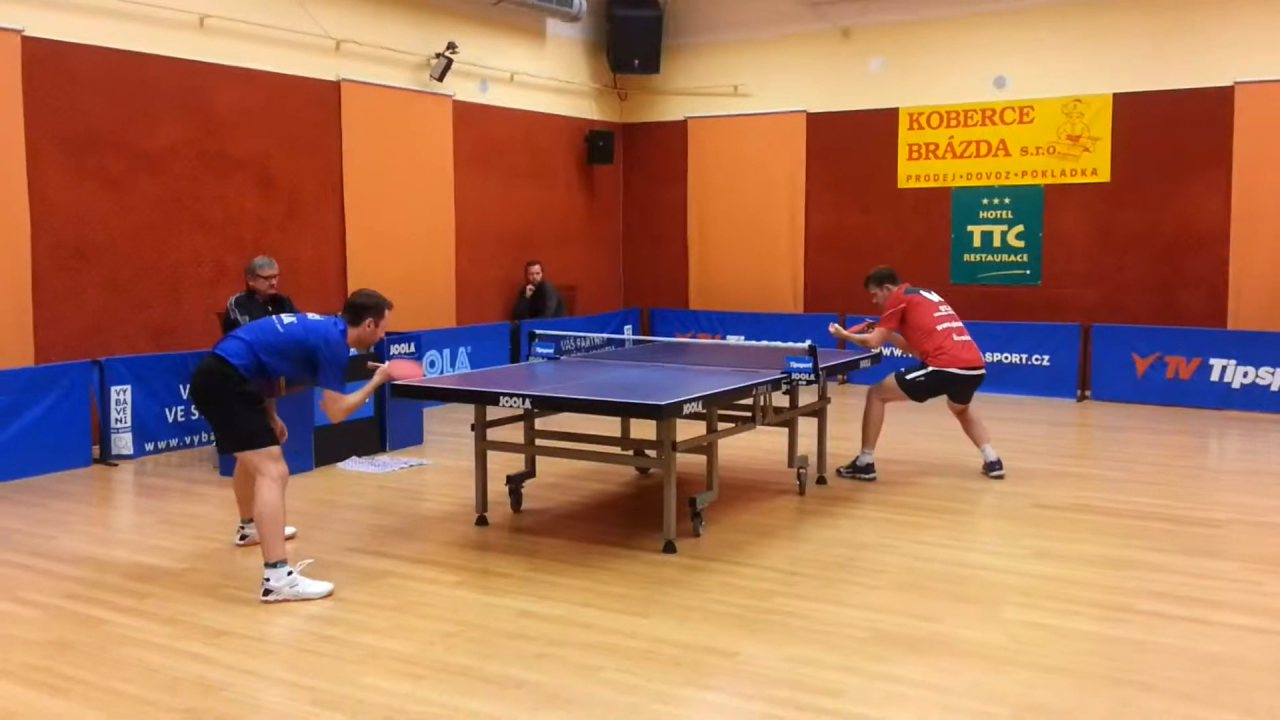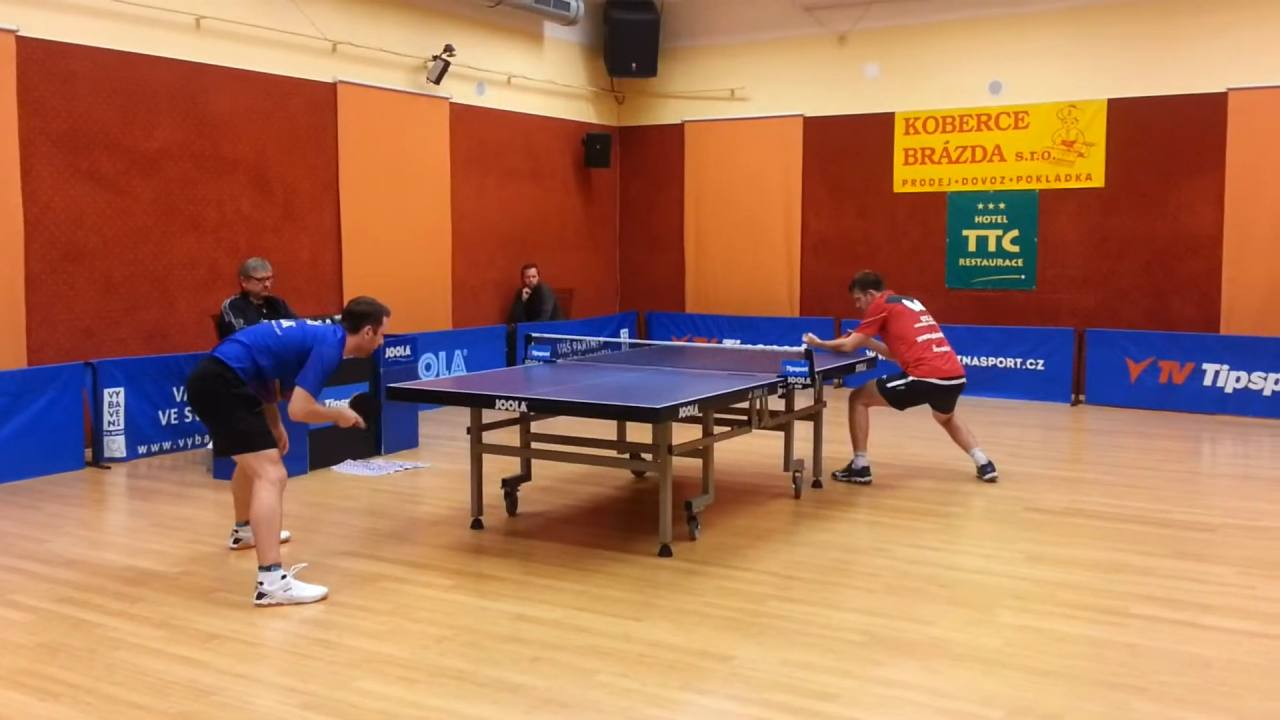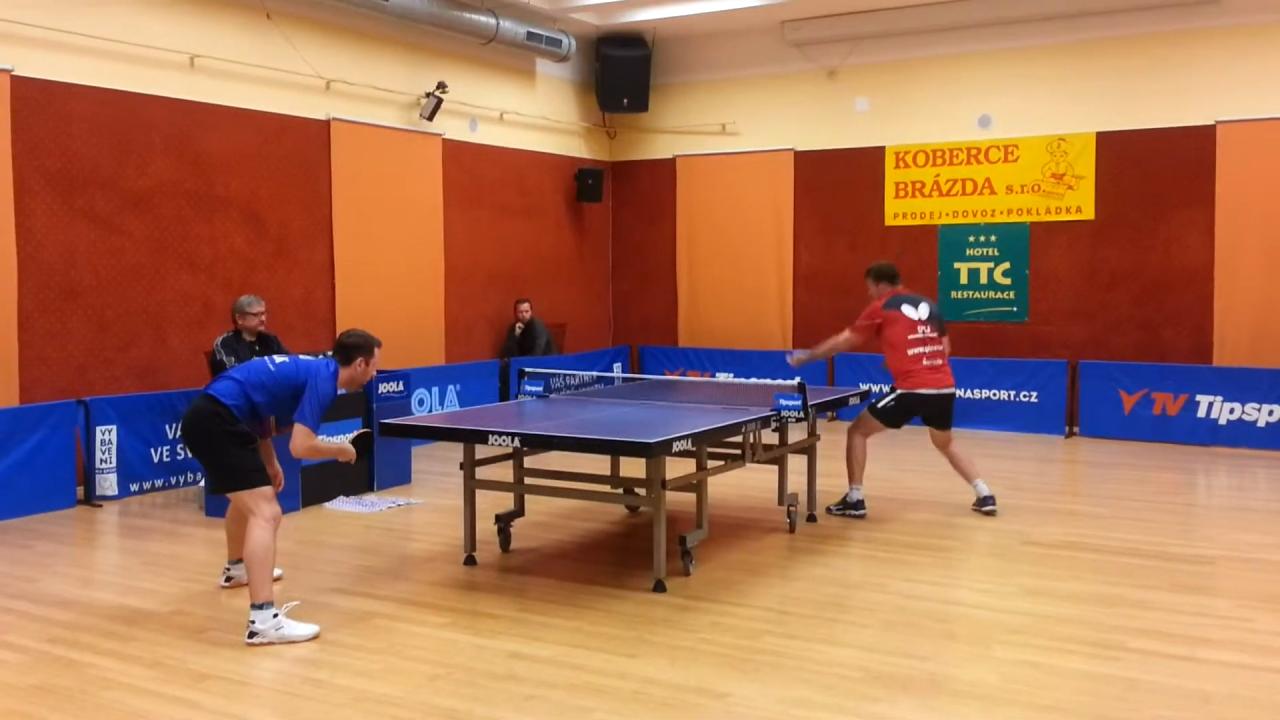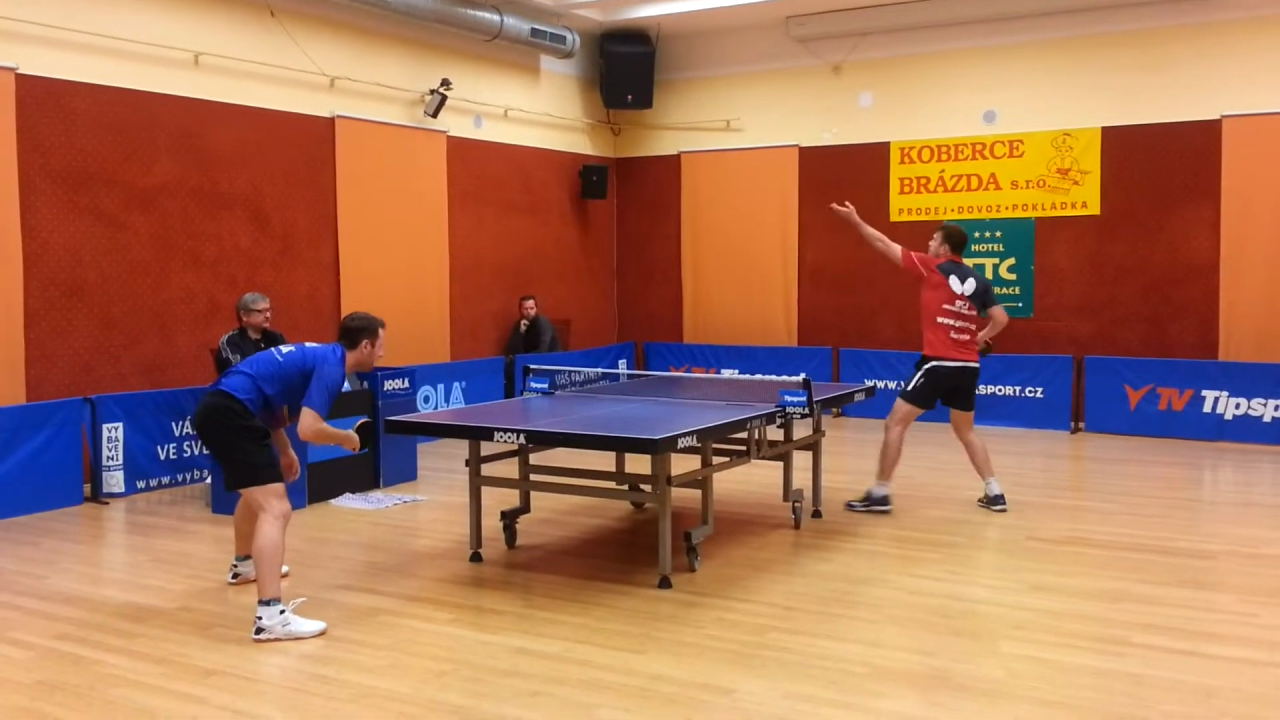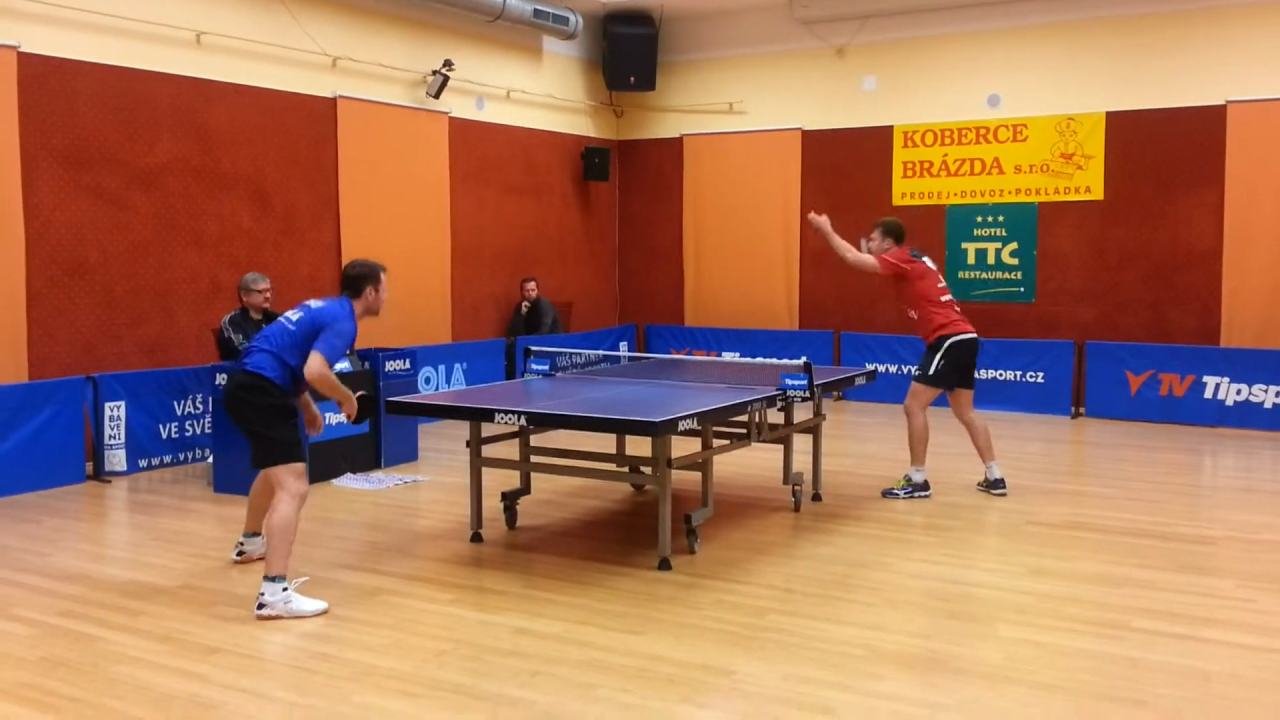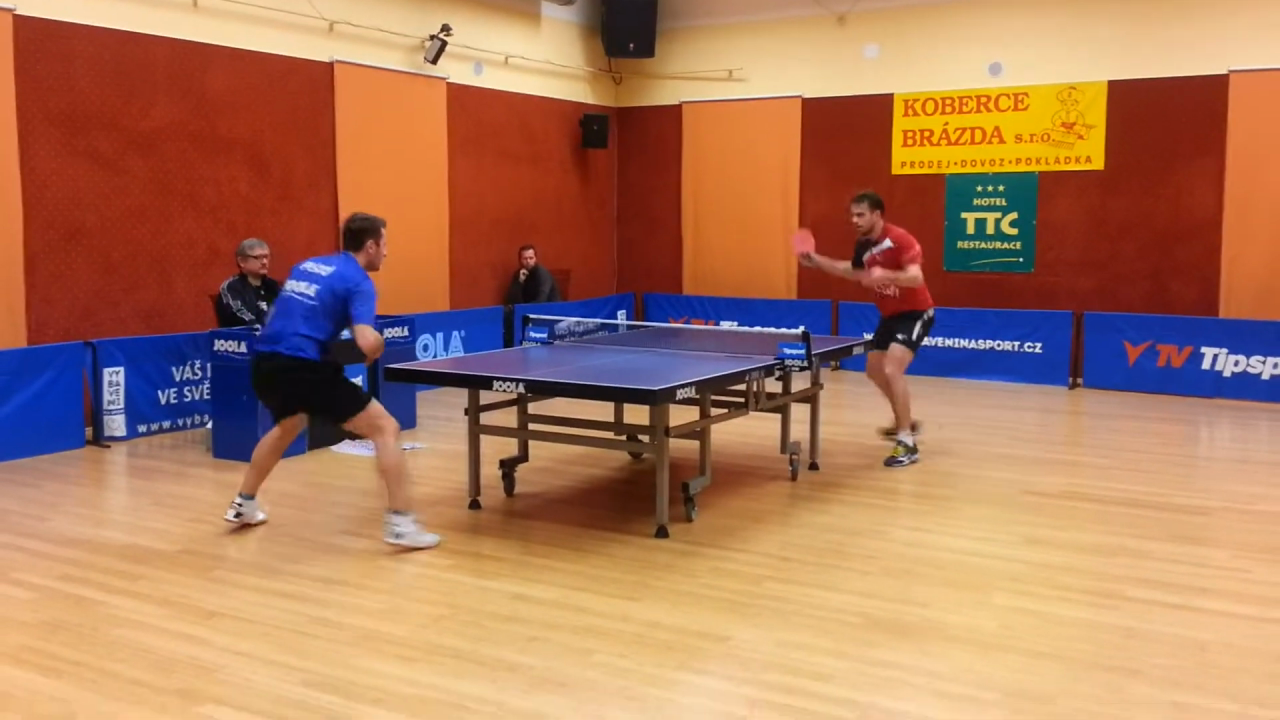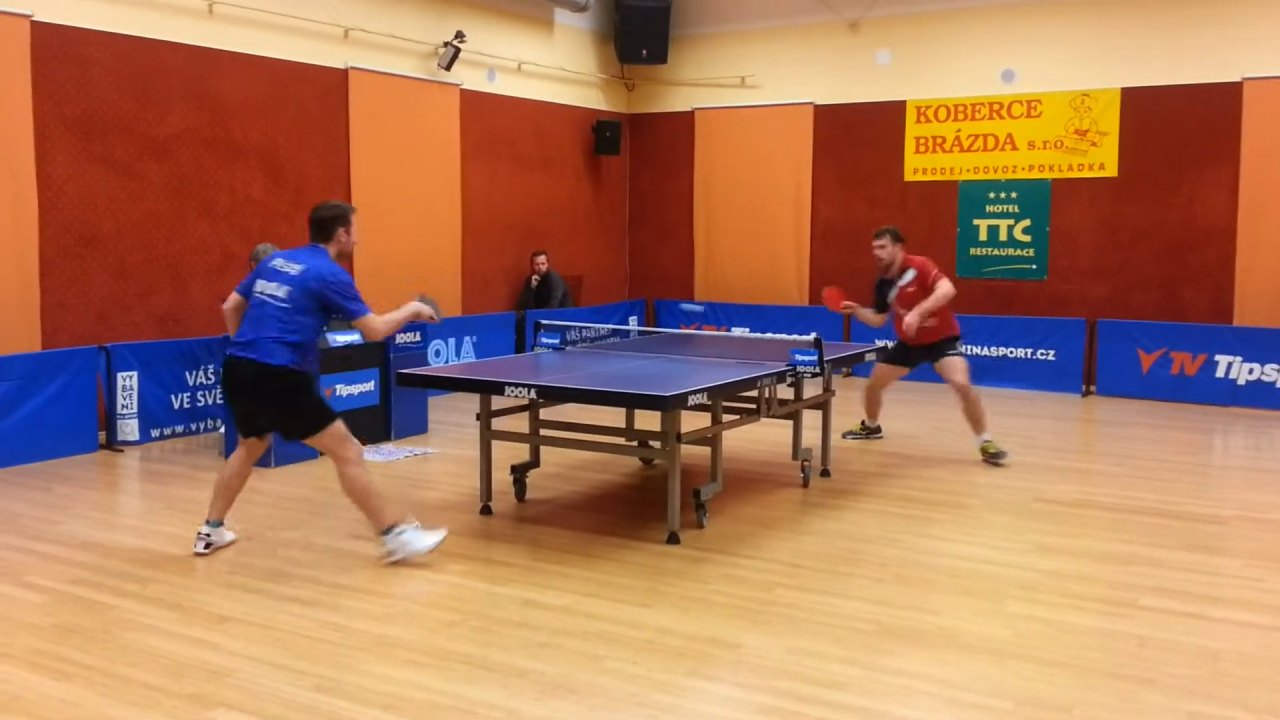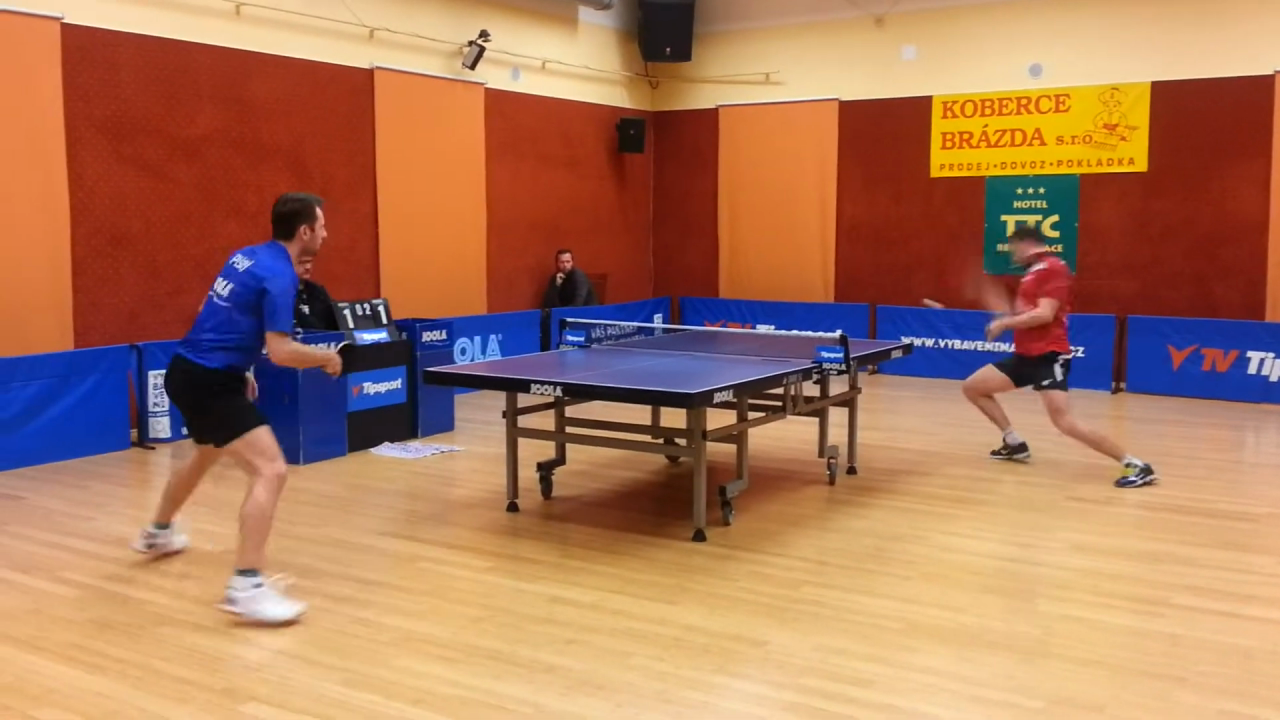
dt=0.5s
person 1, frame 1
left shoulder: (323, 328)
right shoulder: (333, 340)
right elbow: (335, 411)
left wrist: (270, 417)
right wrist: (376, 381)
left hip: (215, 374)
right hip: (225, 380)
left knee: (251, 456)
right knee: (272, 472)
left ankle: (251, 527)
right ankle: (278, 577)
person 1, frame 2
left shoulder: (319, 333)
right shoulder: (329, 345)
right elbow: (299, 409)
left wrist: (274, 425)
right wrist: (341, 415)
left hip: (212, 377)
right hip: (222, 384)
left knee: (253, 459)
right knee: (271, 475)
left ankle: (245, 530)
right ankle: (271, 581)
person 1, frame 3
left shoulder: (312, 368)
right shoulder: (323, 380)
right elbow: (301, 446)
left wrist: (269, 462)
right wrist: (341, 450)
left hip: (206, 414)
right hip: (218, 421)
left knee: (246, 497)
right knee: (265, 513)
left ankle: (236, 568)
right ankle: (263, 621)
person 1, frame 4
left shoulder: (318, 356)
right shoulder: (332, 366)
right elbow: (309, 428)
left wrist: (284, 451)
right wrist: (346, 438)
left hip: (217, 408)
right hip: (230, 415)
left knee: (256, 491)
right knee: (275, 509)
left ankle: (244, 564)
right ankle: (270, 616)
person 1, frame 5
left shoulder: (323, 308)
right shoulder: (343, 321)
right elbow: (315, 371)
left wrist: (306, 406)
right wrist: (347, 399)
left hip: (244, 383)
right hip: (260, 392)
left knee: (276, 465)
right knee: (294, 489)
left ankle: (250, 542)
right ankle: (273, 591)
person 1, frame 6
left shoulder: (306, 266)
right shoulder: (357, 281)
left elbow: (279, 318)
right elbow: (367, 342)
right wrist: (378, 346)
left hip: (265, 363)
right hip: (302, 367)
left knee: (287, 426)
right knee: (385, 428)
left ankle: (243, 505)
right ankle: (400, 524)
person 1, frame 7
left shoulder: (273, 261)
right shoulder: (330, 274)
left elbow: (230, 308)
right elbow: (374, 329)
right wrist: (412, 310)
left hip: (237, 370)
right hip: (278, 376)
left knee: (250, 447)
right knee: (347, 454)
left ankle: (210, 532)
right ankle: (396, 534)
person 1, frame 8
left shoulder: (245, 256)
right shoulder: (279, 275)
right elbow: (280, 351)
right wrist: (326, 357)
left hip: (186, 370)
right hip: (209, 380)
left knee: (207, 454)
right knee: (270, 473)
left ankle: (158, 533)
right ankle: (246, 586)
person 2, frame 1
left shoulder: (899, 297)
right shoulder: (925, 297)
left elbow: (874, 342)
left wrist: (844, 335)
right wrist: (885, 332)
left hip: (945, 367)
right hip: (975, 368)
left knee: (876, 394)
right knee: (961, 409)
left ankle: (865, 463)
right ankle: (992, 460)
person 2, frame 2
left shoulder: (880, 305)
right shoulder: (909, 304)
left elbow: (849, 346)
left wrist: (819, 343)
right wrist: (867, 341)
left hip: (926, 378)
right hip: (956, 377)
left knee: (858, 398)
right knee: (946, 418)
left ankle: (860, 466)
right ankle: (983, 463)
person 2, frame 3
left shoulder: (881, 308)
right shoulder: (928, 305)
left elbow: (842, 342)
left wrist: (807, 355)
left hip: (912, 391)
right hip: (944, 390)
left knee: (858, 431)
right knee: (946, 445)
left ankle: (854, 499)
right ankle: (985, 495)
person 2, frame 4
left shoulder: (931, 267)
right shoulder: (978, 281)
left elbow: (885, 245)
right elbow: (1001, 320)
left wrist: (855, 220)
right wrist: (981, 337)
left hip: (937, 364)
right hip: (968, 367)
left knee: (895, 424)
right knee: (966, 431)
left ankle: (879, 494)
right ankle: (995, 493)
person 2, frame 5
left shoulder: (900, 258)
right shoulder: (916, 260)
left elbow: (856, 259)
left wrist: (828, 231)
left hip: (949, 340)
right hip: (963, 339)
left knee: (914, 405)
right knee: (965, 411)
left ankle: (917, 481)
right ankle: (994, 478)
person 2, frame 6
left shoulder: (900, 239)
right shoulder: (863, 244)
left elbow: (916, 278)
right elbow: (852, 271)
left wrist: (887, 277)
right wrist: (817, 261)
left hip: (914, 313)
right hip: (891, 315)
left knee: (891, 371)
right knee: (874, 369)
left ankle: (907, 443)
right ankle: (904, 422)
person 2, frame 7
left shoulder: (920, 266)
right shoulder: (883, 284)
left elbow: (948, 290)
right elbow: (878, 320)
left wrist: (916, 312)
right wrist: (857, 310)
left hip: (944, 339)
right hip: (910, 345)
left knee: (960, 383)
right knee: (873, 385)
left ankle: (985, 442)
right ankle: (870, 425)
person 2, frame 8
left shoulder: (1053, 268)
right shoulder: (1036, 273)
left elbow: (1046, 314)
left wrist: (1004, 323)
left hip: (1048, 356)
right hip: (1026, 356)
left knee: (1064, 422)
right knee: (971, 388)
left ankle: (1135, 466)
right ankle: (1014, 442)
